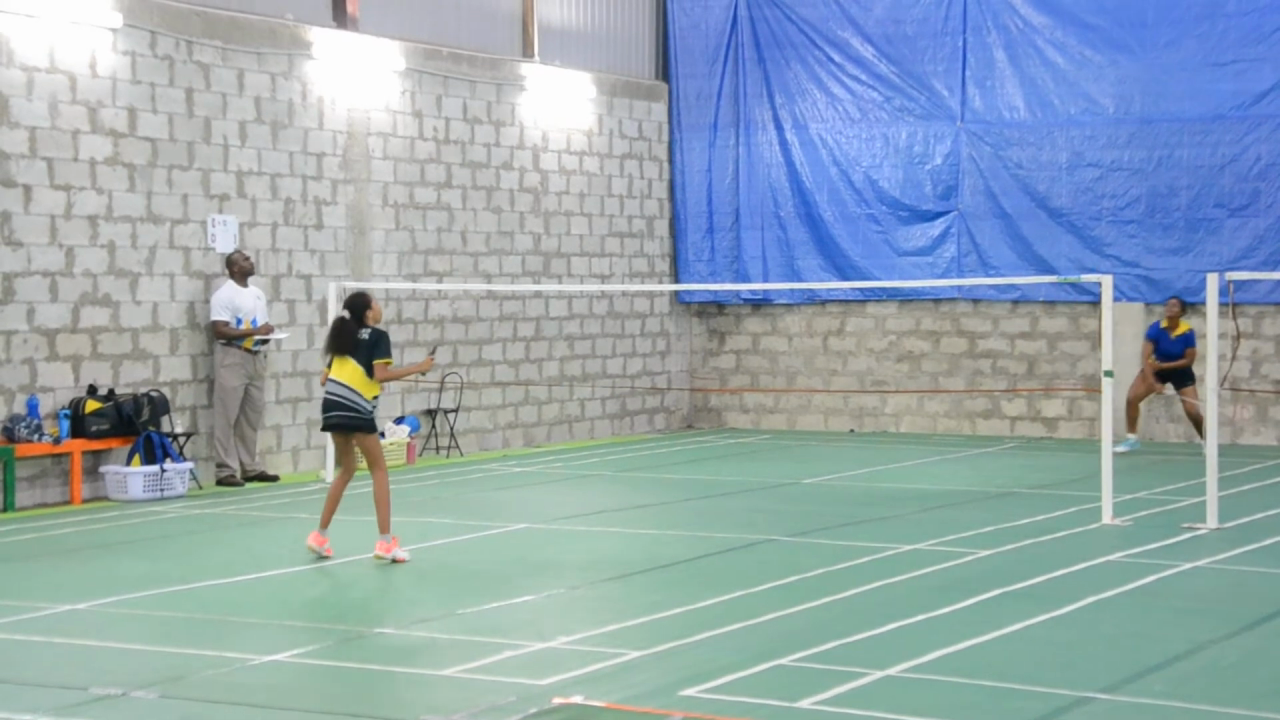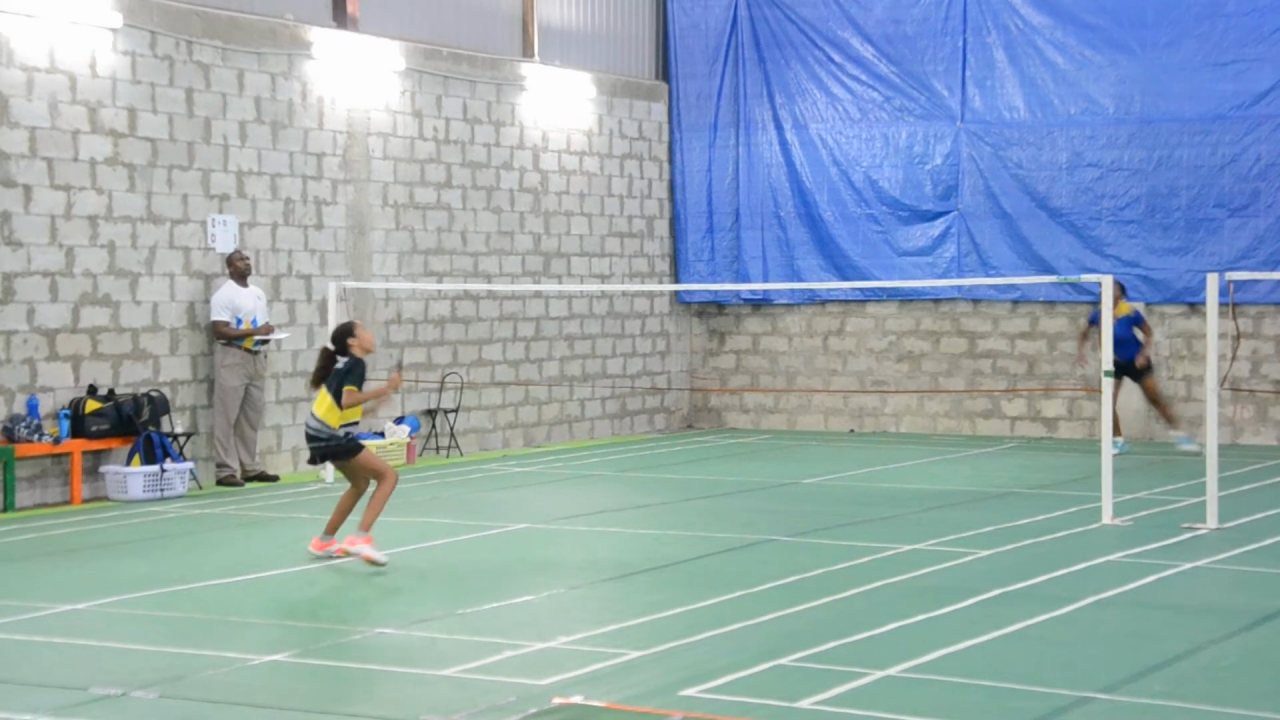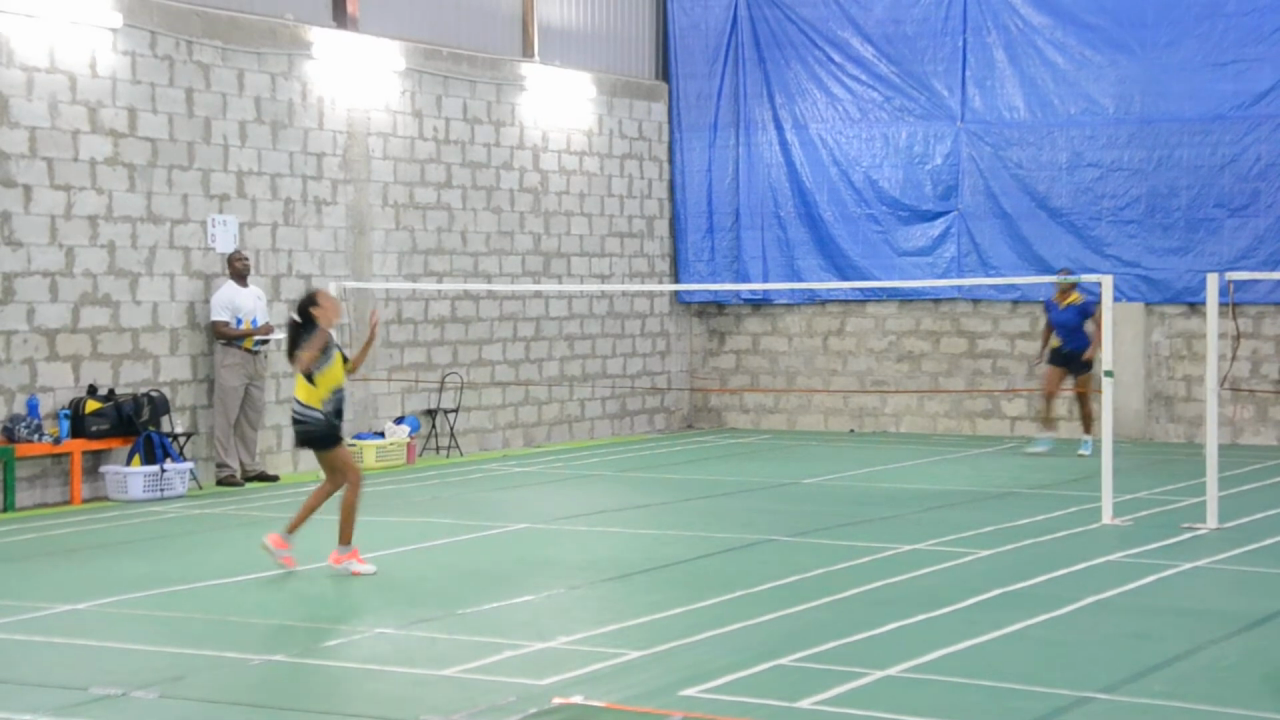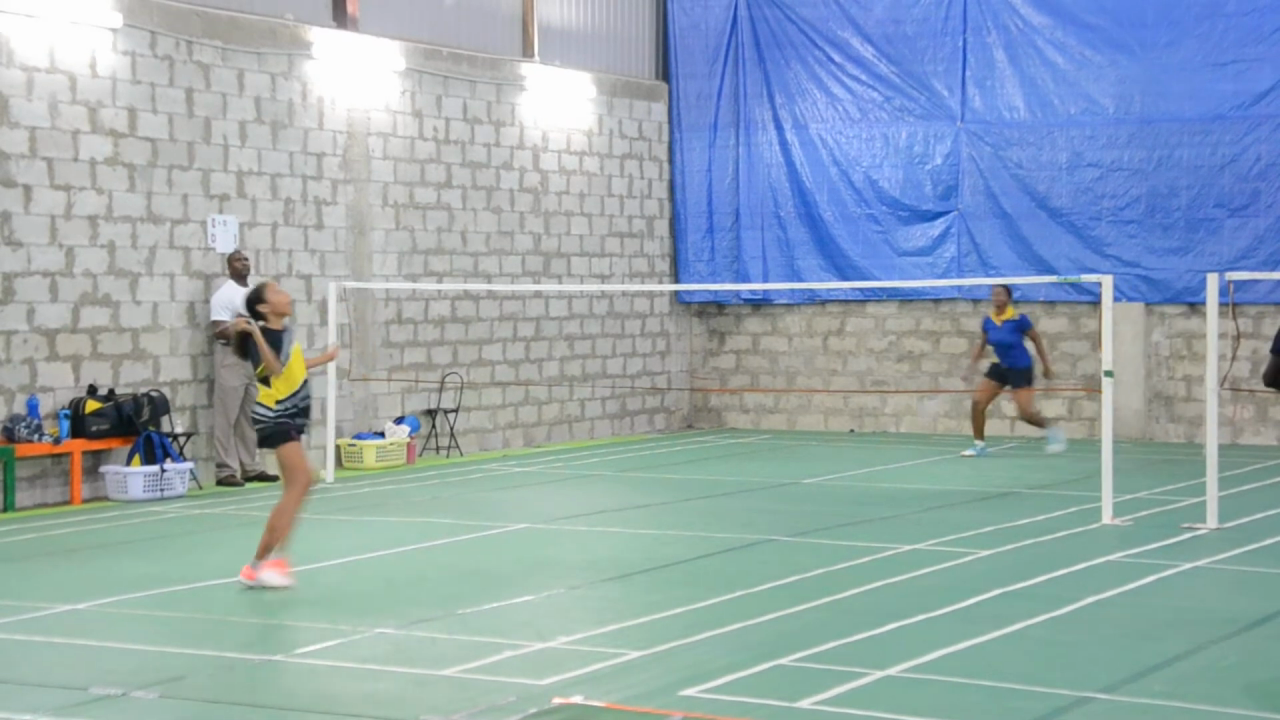
dt=0.3s
person 1, frame 1
left shoulder: (342, 338)
right shoulder: (378, 336)
left elbow: (325, 379)
right elbow: (381, 375)
right wrist: (418, 368)
left hip: (333, 406)
right hip: (357, 409)
left knee: (347, 469)
right knee: (379, 471)
left ankle: (320, 535)
right ankle: (385, 542)
person 1, frame 2
left shoulder: (342, 364)
right shoulder: (356, 364)
right elbow: (347, 402)
left wrist: (376, 400)
right wrist: (385, 389)
left hip: (321, 435)
right hip: (333, 437)
left knee: (360, 483)
right knee: (388, 476)
left ankle: (325, 541)
right ankle: (360, 537)
person 1, frame 3
left shoulder: (328, 341)
right shoulder: (315, 338)
left elbow: (350, 368)
right elbow: (301, 364)
left wrist: (370, 338)
right wrist: (325, 330)
left hip: (317, 420)
right hip: (316, 422)
left knee: (335, 481)
right knee: (353, 478)
left ankle: (283, 538)
right ankle: (344, 553)
person 1, frame 4
left shoulder: (283, 336)
right shoulder: (263, 340)
right elbow: (274, 372)
left wrist: (327, 357)
right wrist: (255, 334)
left hip: (290, 422)
right hip: (275, 422)
left knee: (294, 490)
right knee: (304, 479)
left ankle: (257, 566)
right ankle: (275, 559)
person 2, frame 1
left shoulder: (258, 293)
right shoulder: (224, 295)
right elbow: (219, 331)
left wrist: (267, 332)
right wrist: (253, 331)
left hip: (256, 357)
right hip: (232, 358)
left knee: (252, 416)
right knee: (227, 416)
left ankle: (251, 467)
right ankle: (225, 471)
person 2, frame 2
left shoulder: (258, 293)
right shoulder: (224, 295)
right elbow: (220, 331)
left wrist: (267, 332)
right wrist: (254, 332)
left hip: (256, 357)
right hip: (232, 358)
left knee: (252, 416)
right knee: (228, 417)
left ankle: (250, 467)
right ankle: (226, 470)
person 2, frame 3
left shoulder: (259, 293)
right shoulder: (224, 295)
right elbow: (219, 331)
left wrist: (267, 332)
right wrist: (253, 332)
left hip: (256, 357)
right hip: (232, 358)
left knee: (252, 416)
right knee: (227, 417)
left ankle: (251, 467)
right ankle: (225, 471)
person 2, frame 4
right shoulder: (225, 295)
right elbow: (220, 330)
right hip: (232, 358)
left knee: (253, 417)
right knee: (228, 417)
left ankle: (252, 467)
right ankle: (226, 471)
person 3, frame 1
left shoulder: (1187, 332)
right shoulder: (1155, 328)
left elbow: (1189, 360)
right elbow: (1145, 356)
left wrist: (1162, 366)
right wrist: (1151, 380)
left hip: (1181, 372)
right hip: (1155, 367)
left knee: (1192, 411)
right knee: (1132, 398)
right ankle: (1131, 440)
person 3, frame 2
left shoulder: (1132, 313)
right shoulder: (1098, 314)
left elbow: (1148, 333)
right elbow: (1084, 334)
left wrist: (1143, 355)
right wrist: (1081, 352)
left hip: (1137, 361)
right hip: (1114, 362)
left knee: (1156, 400)
left ankle: (1180, 436)
right ankle: (1118, 441)
person 3, frame 3
left shoulder: (1082, 304)
right shoulder: (1051, 304)
left elbow: (1099, 326)
left wrist: (1093, 348)
right wrist: (1042, 349)
left hip: (1080, 354)
right hip: (1059, 352)
left knee: (1083, 399)
right knee: (1048, 394)
left ankle: (1087, 440)
right ankle: (1045, 439)
person 3, frame 4
left shoulder: (1019, 319)
right shoulder: (988, 321)
left elbow: (1037, 340)
right elbow: (982, 344)
left wrist: (1047, 365)
right wrist: (971, 366)
left hip: (1020, 369)
right hip: (1000, 367)
left knee: (1026, 414)
right knee: (977, 402)
left ankle: (1052, 431)
right ankle: (979, 445)
